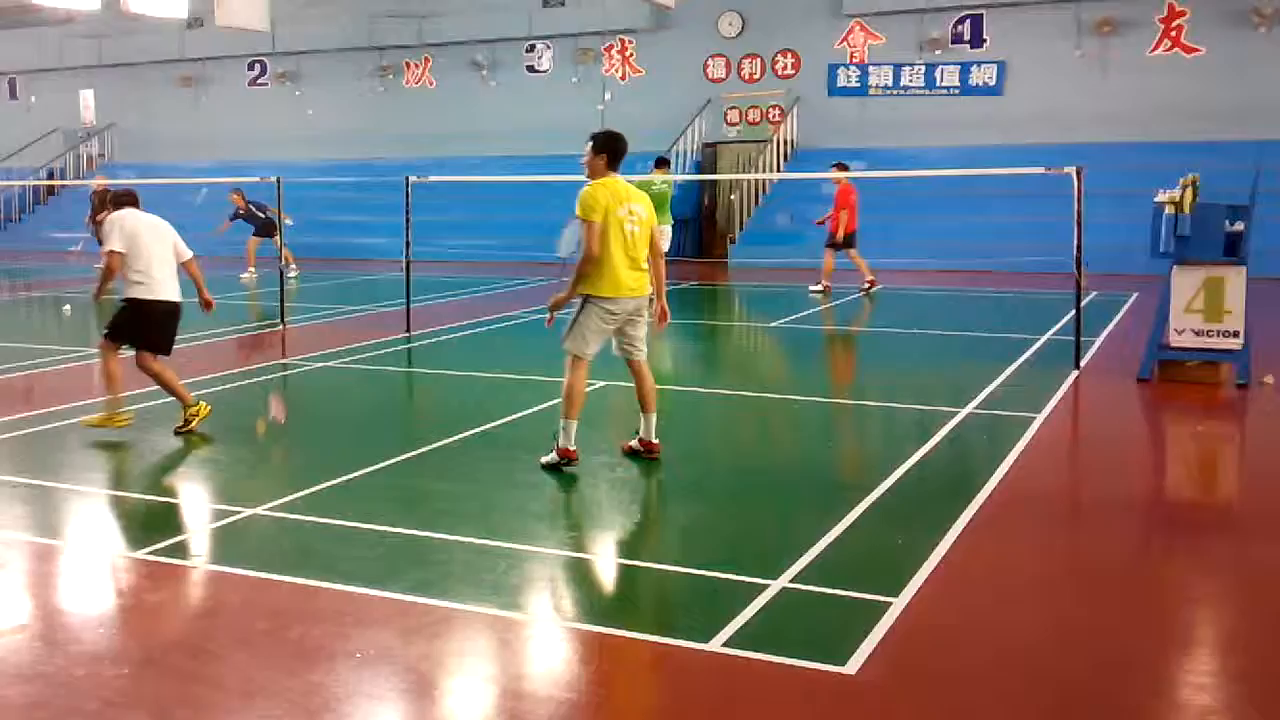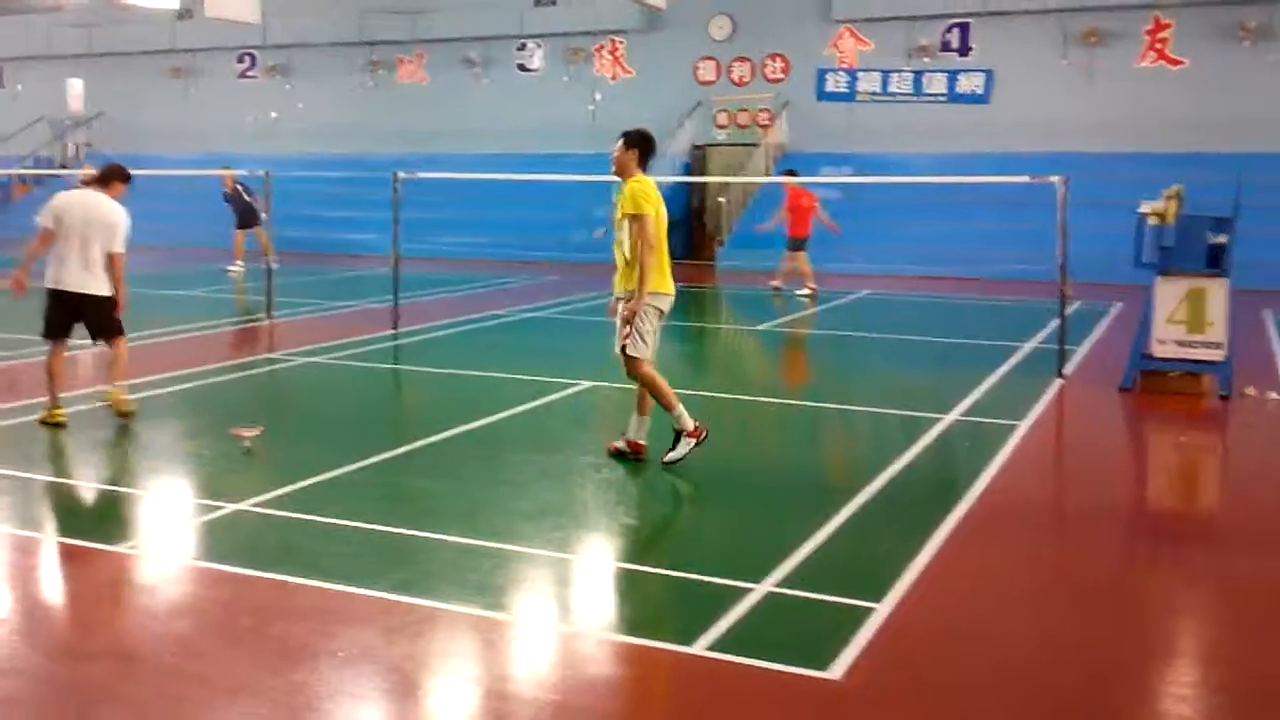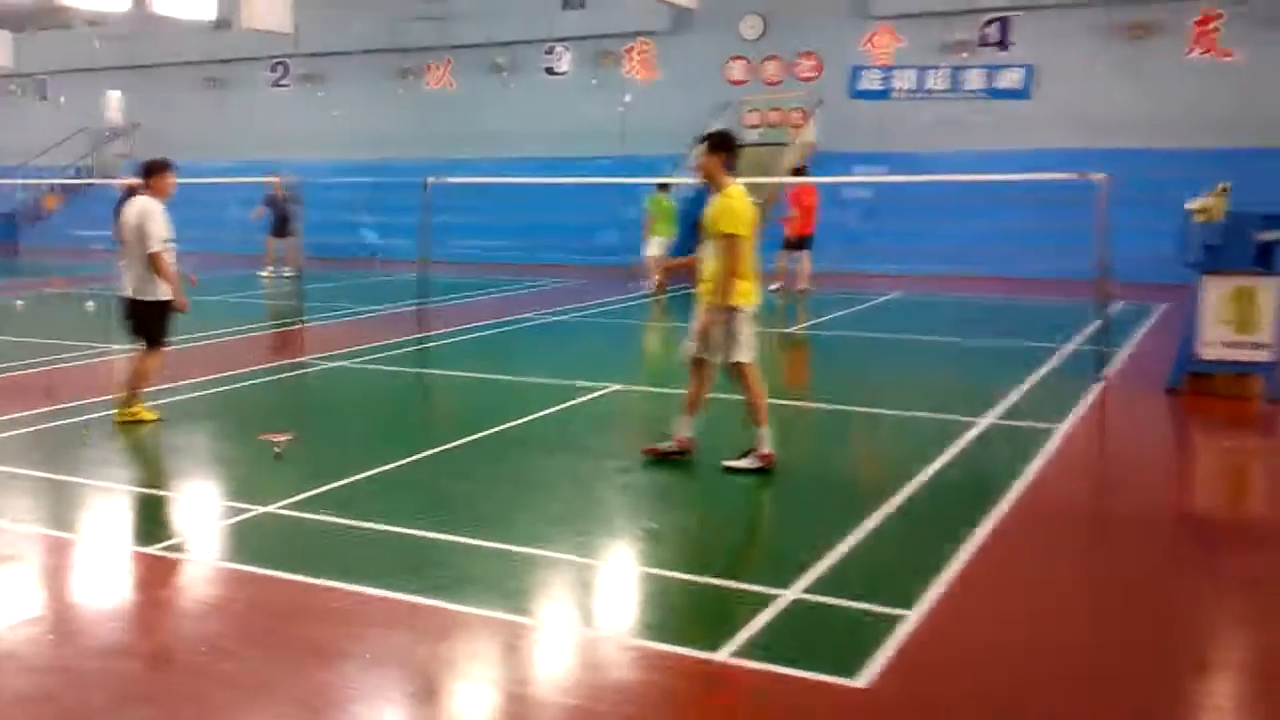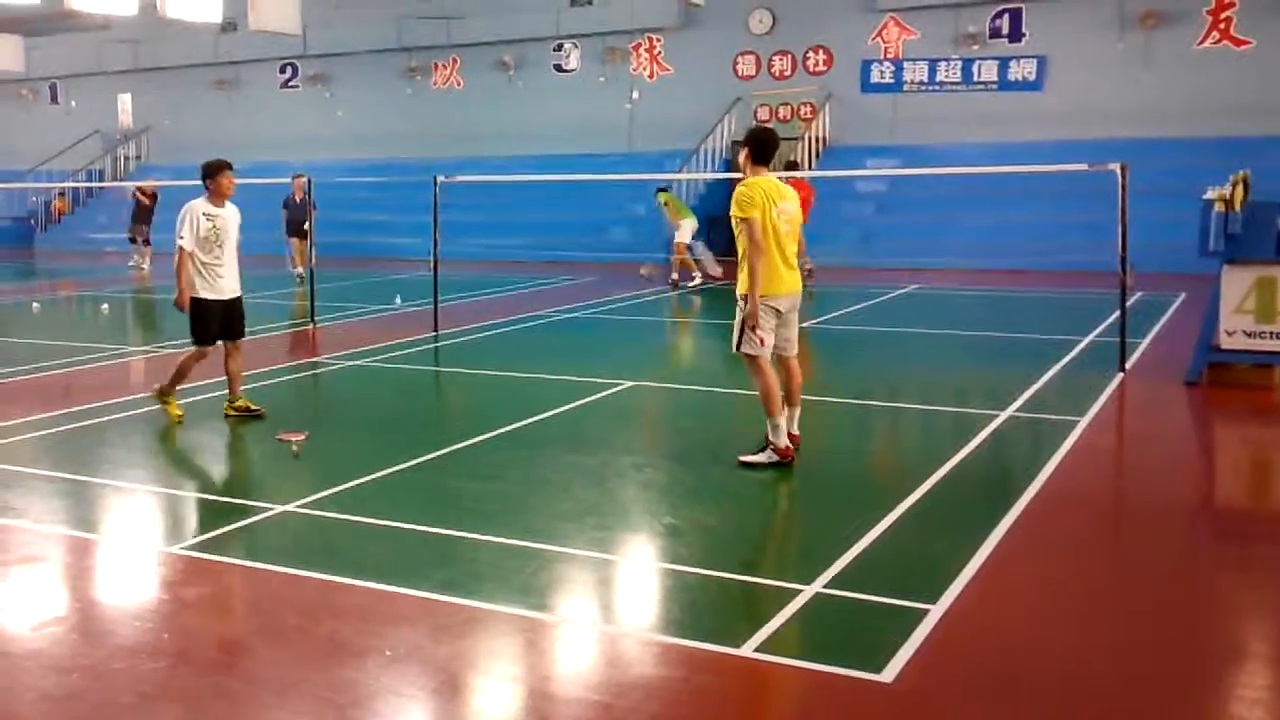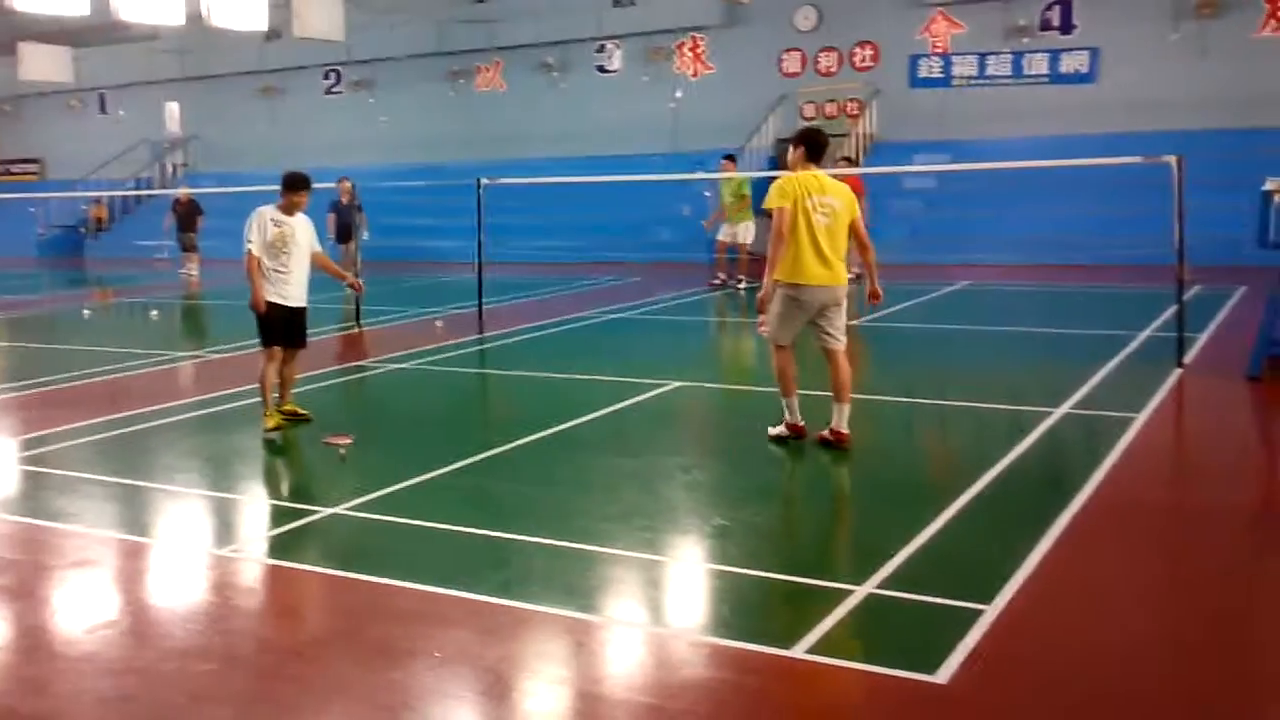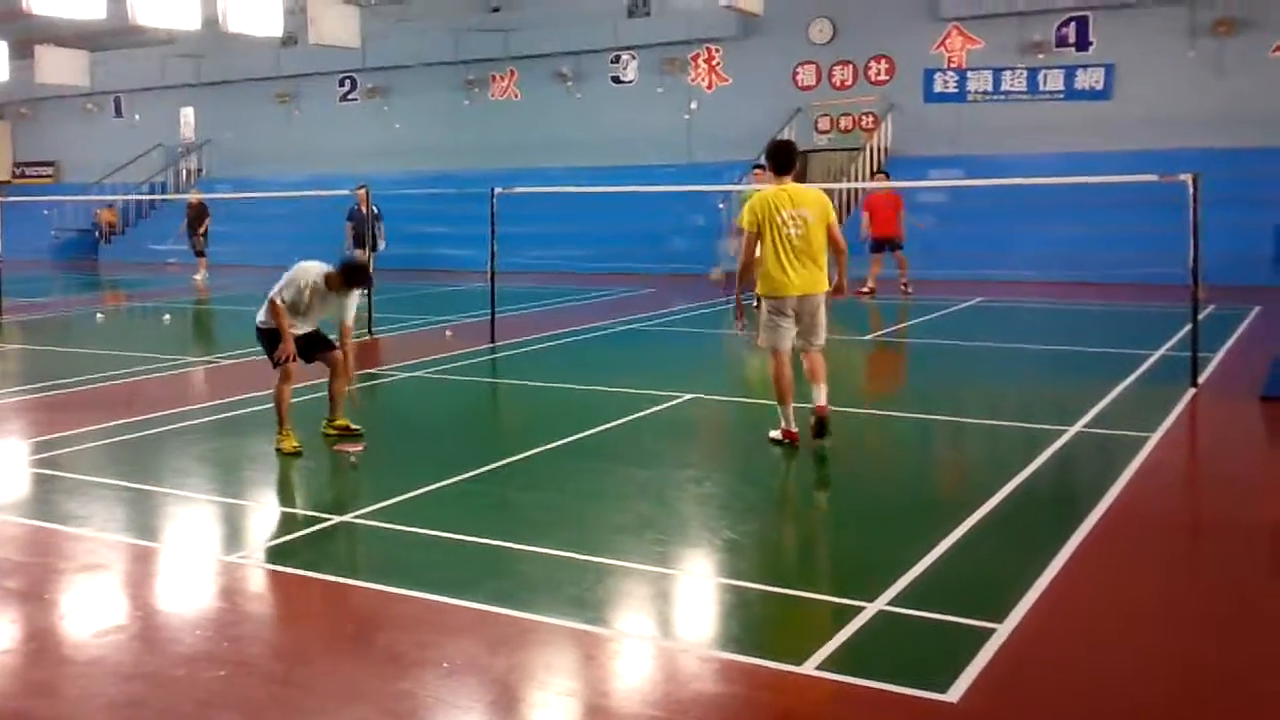
dt=0.5s
person 1, frame 1
left shoulder: (593, 193)
right shoulder: (641, 198)
left elbow: (592, 252)
right elbow: (657, 254)
left wrist: (569, 293)
right wrist: (661, 298)
left hip: (604, 293)
right hip: (638, 293)
left knee: (576, 365)
right knee: (638, 363)
left ankle: (566, 447)
right ankle: (649, 439)
person 1, frame 2
left shoulder: (635, 189)
right shoulder: (645, 189)
left elbow: (647, 246)
left wrist: (638, 297)
right wrist: (622, 295)
left hip: (644, 292)
right hip: (645, 290)
left knee: (636, 366)
right knee: (642, 365)
left ankle: (688, 428)
right ankle: (635, 440)
person 1, frame 3
left shoulder: (733, 203)
right shoulder: (719, 198)
left elbow: (732, 265)
left wrist: (714, 314)
left hip: (731, 300)
right hip: (712, 298)
left knee: (743, 370)
right knee: (698, 365)
left ankle: (763, 451)
right ankle: (681, 438)
person 1, frame 4
left shoulder: (747, 190)
right shoulder: (787, 191)
left elbow: (756, 245)
left wrist: (753, 301)
left hip: (762, 291)
right hip: (790, 287)
left knee: (758, 362)
right knee: (787, 359)
left ankle: (779, 445)
right ankle: (790, 430)
person 1, frame 5
left shoulder: (786, 185)
right shoulder: (843, 190)
left elbow: (780, 234)
right elbow: (864, 243)
left wrist: (767, 282)
right wrist: (873, 282)
left hip: (795, 282)
right hip: (834, 284)
left knee: (781, 348)
right knee: (836, 353)
left ankle: (793, 421)
right ankle: (840, 428)
person 1, frame 6
left shoulder: (758, 203)
right shoulder: (819, 197)
left elbow: (748, 256)
right elbow: (840, 246)
left wrist: (739, 293)
right wrist: (841, 278)
left hip: (776, 291)
right hip: (814, 289)
left knee: (780, 356)
right knee: (812, 350)
left ankle: (788, 428)
right ankle: (820, 405)
person 2, frame 1
left shoulder: (115, 219)
right shoulder: (161, 223)
left elbow: (113, 264)
right elbow: (188, 260)
left wrist: (100, 290)
right wrist: (203, 292)
left hip: (144, 297)
right hip: (170, 300)
left knee: (109, 347)
right knee: (147, 360)
left ankle: (115, 411)
right ankle: (192, 406)
person 2, frame 2
left shoulder: (63, 199)
right shoulder: (116, 212)
left elbow: (43, 240)
right elbow: (115, 258)
left wrist: (22, 270)
right wrist: (120, 295)
left hip: (60, 286)
right hip: (98, 291)
left knee: (57, 346)
right knee: (117, 340)
left ankle: (55, 409)
right ankle: (118, 392)
person 2, frame 3
left shoulder: (133, 205)
right shoulder: (153, 210)
right elbow: (156, 256)
left wrist: (172, 275)
right wrist: (176, 292)
left hip: (141, 291)
right hip: (152, 293)
left knee: (151, 346)
right knee: (153, 349)
left ankle: (129, 395)
right ankle: (129, 407)
person 2, frame 4
left shoulder: (233, 212)
right shoulder: (193, 210)
right elbow: (183, 252)
left wrist: (233, 282)
right wrist: (183, 288)
left hip: (231, 292)
right hip: (203, 294)
left knee: (234, 346)
right knee: (203, 350)
left ankle: (235, 401)
right ankle: (166, 392)
person 2, frame 5
left shoulder: (305, 222)
right shoulder: (263, 216)
left elbow: (317, 256)
right elbow: (252, 256)
left wrist: (346, 276)
right wrist: (256, 291)
left hip: (298, 299)
right hip: (271, 299)
left knee: (293, 353)
right knee: (273, 354)
left ankle: (284, 405)
right ankle: (269, 414)
person 2, frame 6
left shoulder: (348, 291)
right shoulder: (304, 274)
left elbow: (346, 330)
right elbow: (275, 302)
left wrist: (349, 366)
right wrist: (287, 338)
left hip: (305, 328)
right hip: (273, 325)
left knee: (338, 361)
right knee: (287, 371)
left ankle: (334, 421)
right ankle: (283, 434)
